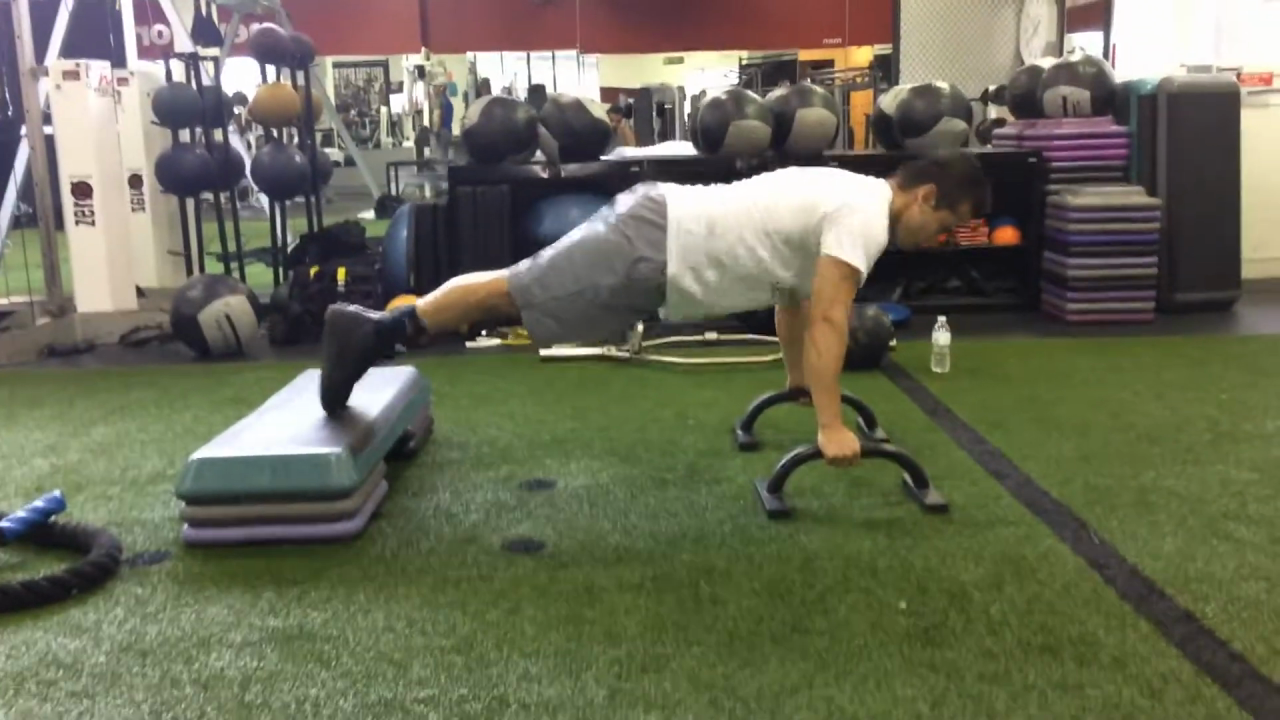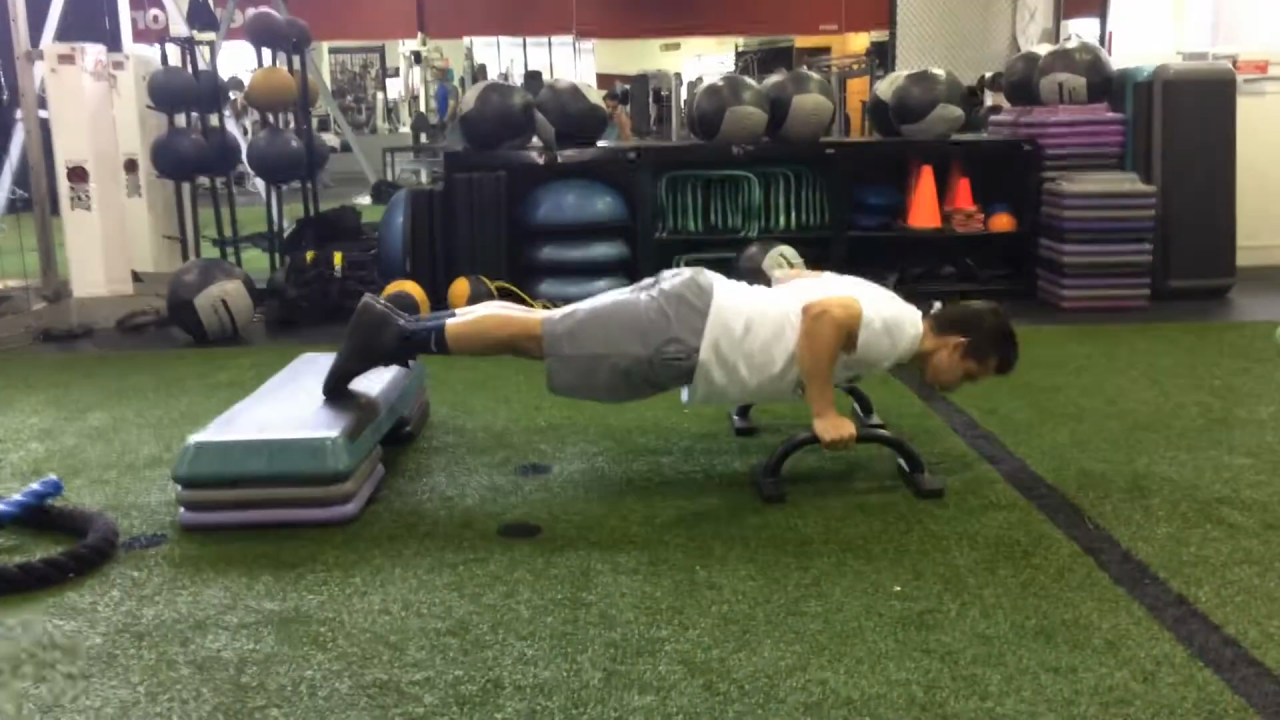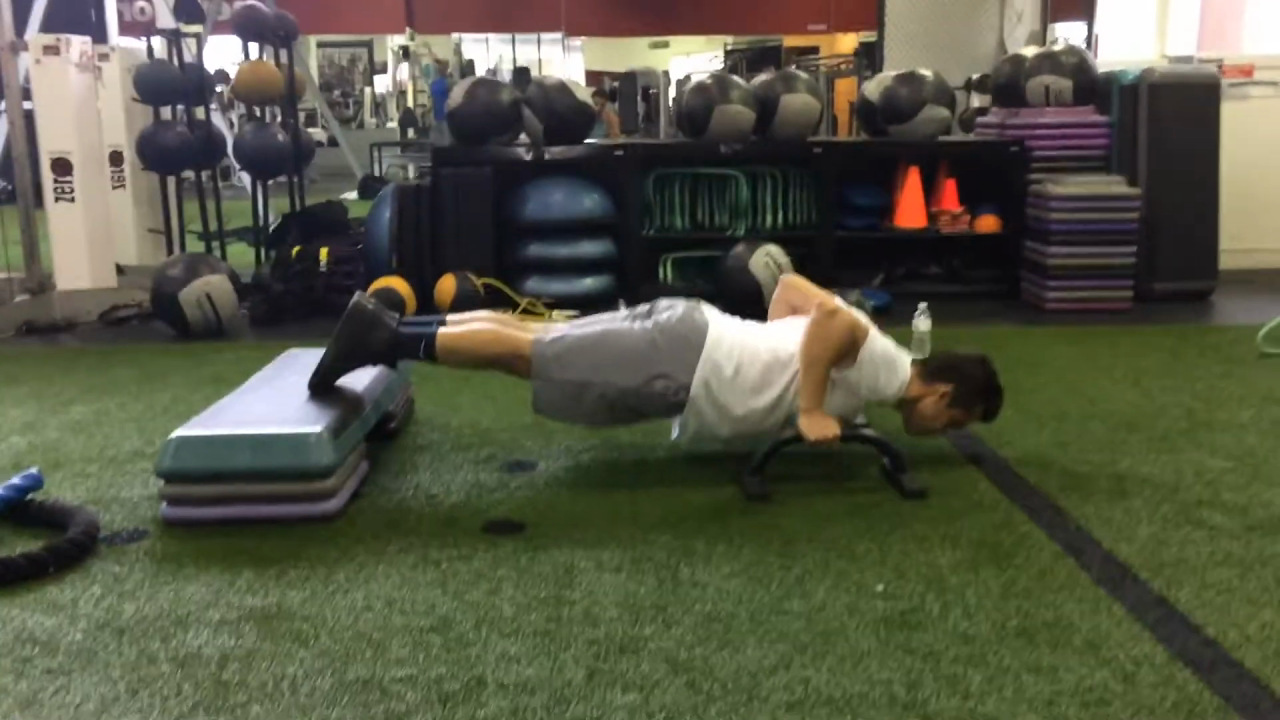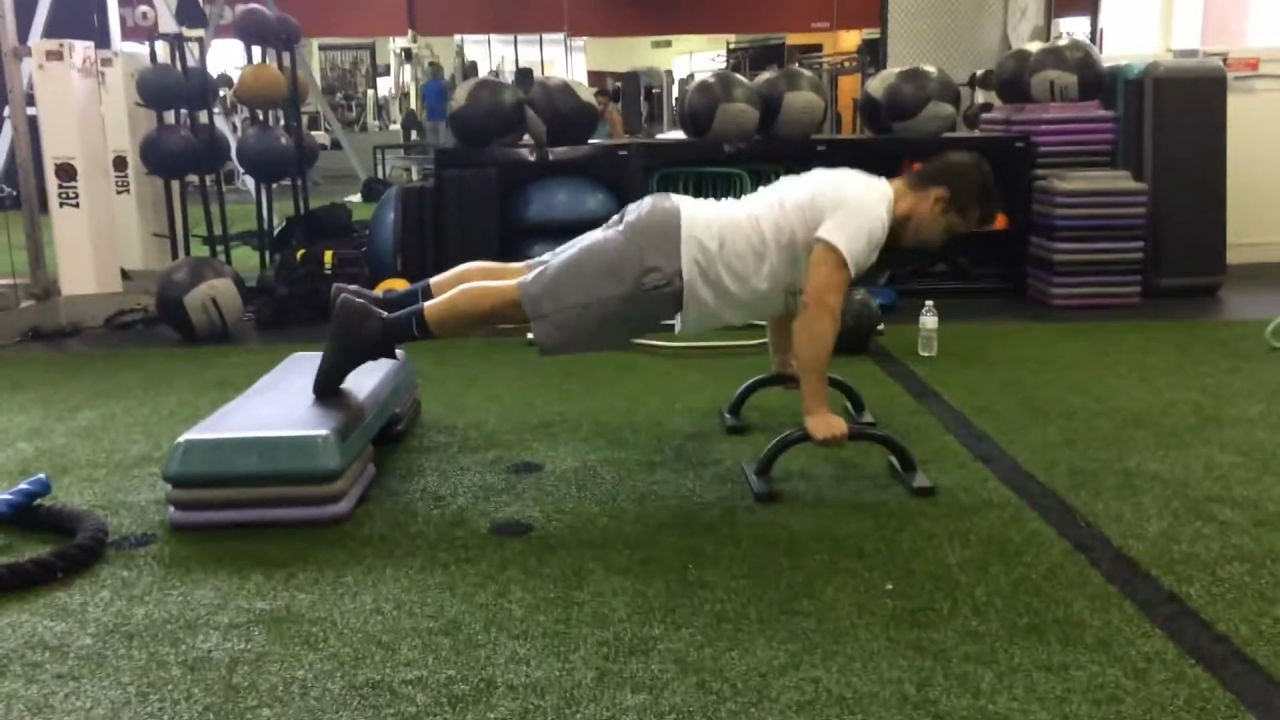
dt=0.5s
person 1, frame 1
left shoulder: (851, 198)
right shoulder: (866, 214)
left elbow: (796, 297)
right elbow: (828, 320)
left wrist: (797, 379)
right wrist: (831, 426)
left hip: (657, 227)
right hip: (653, 250)
left knee: (511, 289)
right knee: (511, 295)
left ankle: (377, 325)
right ankle: (371, 332)
person 1, frame 2
left shoulder: (884, 313)
right shoulder: (897, 330)
left elbow: (789, 280)
right elbow: (821, 314)
left wrist: (797, 372)
right wrist: (823, 410)
left hip: (698, 305)
right hip: (691, 332)
left knee: (542, 327)
right knee: (536, 335)
left ankle: (399, 325)
right ankle: (392, 332)
person 1, frame 3
left shoulder: (874, 354)
right shoulder: (886, 370)
left elbow: (791, 284)
right elbow: (832, 316)
right wrist: (809, 409)
left hip: (686, 331)
right hip: (681, 366)
left knee: (532, 337)
right knee: (527, 356)
left ankle: (389, 325)
right ankle: (383, 337)
person 1, frame 4
left shoulder: (851, 190)
right shoulder: (869, 209)
left elbow: (789, 276)
right elbow: (817, 306)
left wrist: (784, 362)
right wrist: (815, 410)
left hip: (666, 235)
right hip: (664, 260)
left knee: (517, 279)
right knee: (517, 301)
left ankle: (374, 303)
right ankle: (374, 329)
